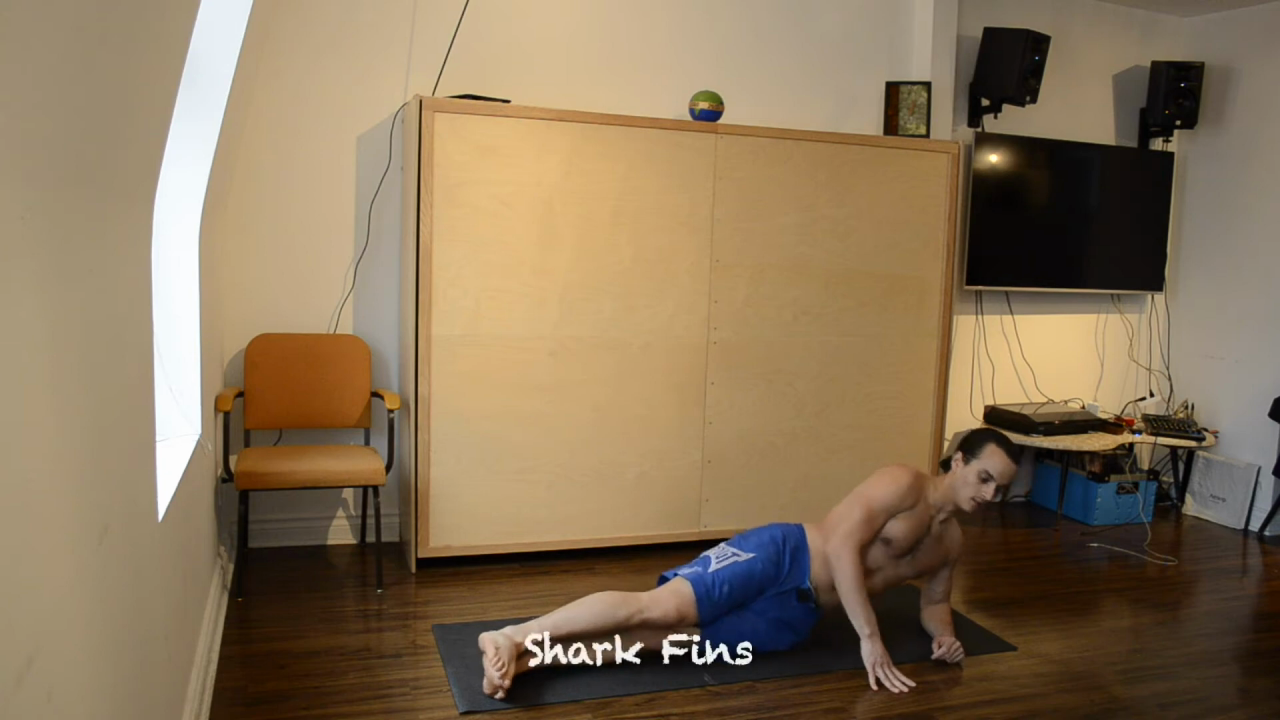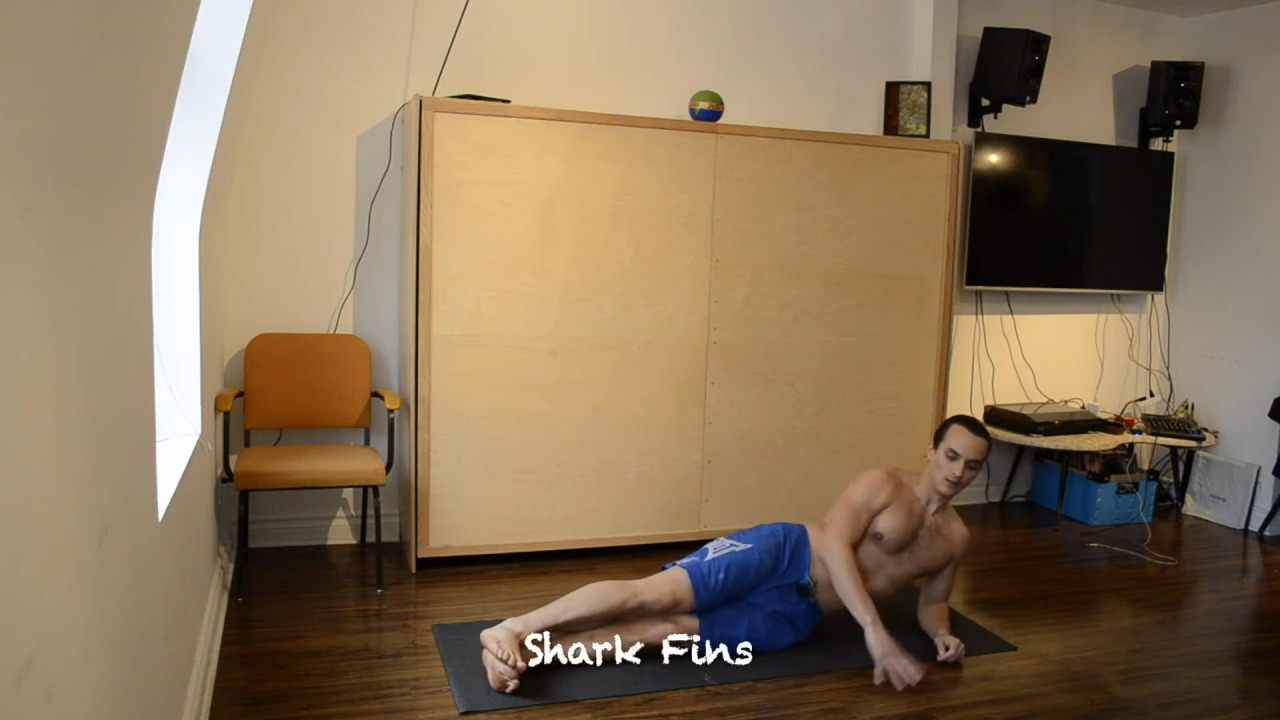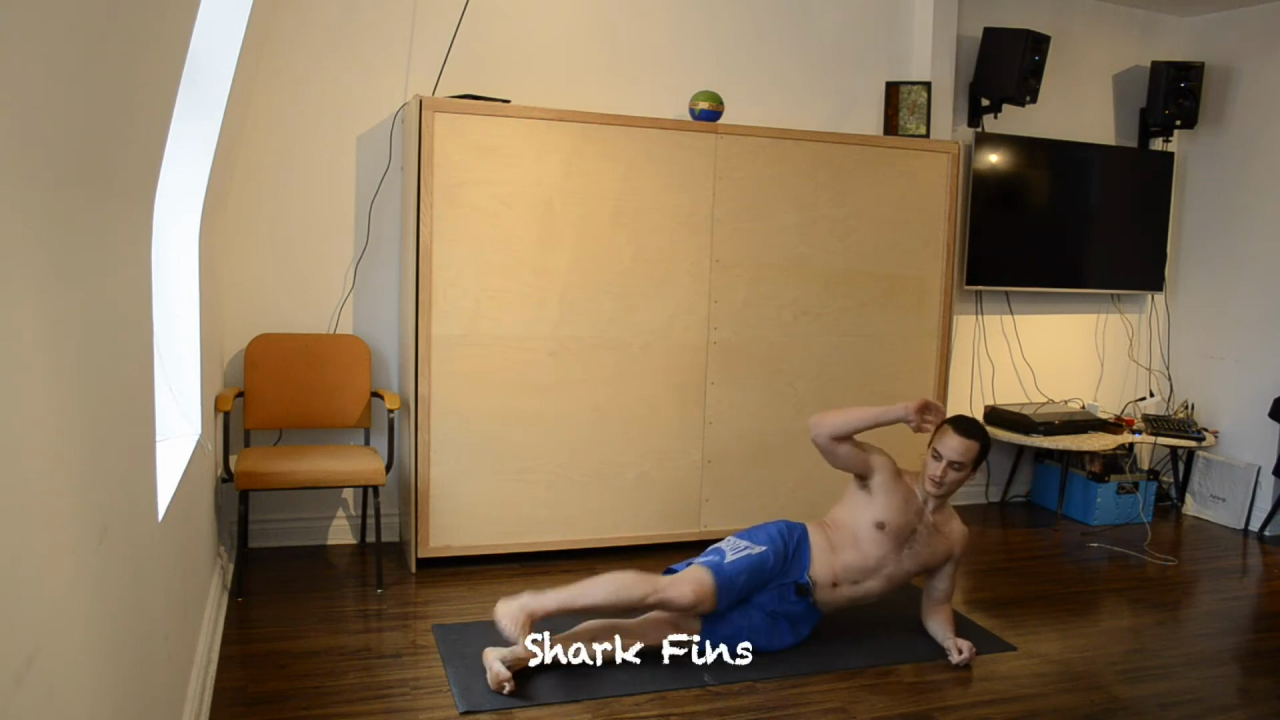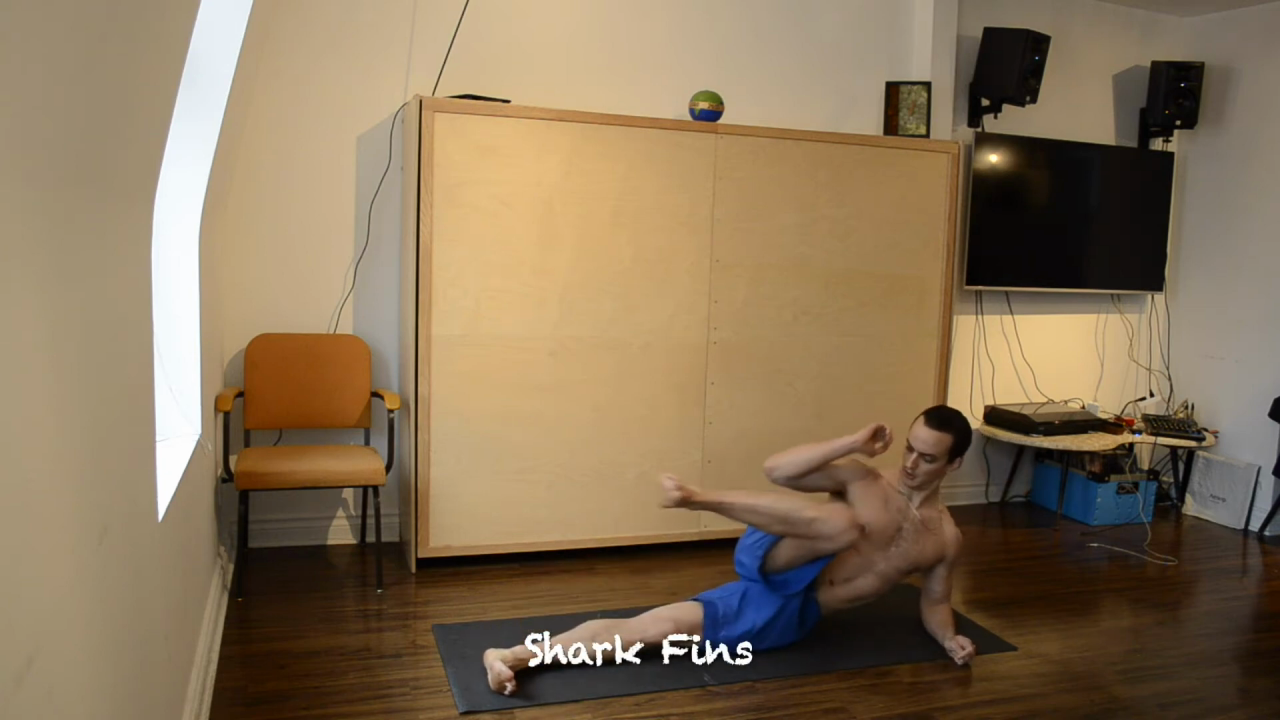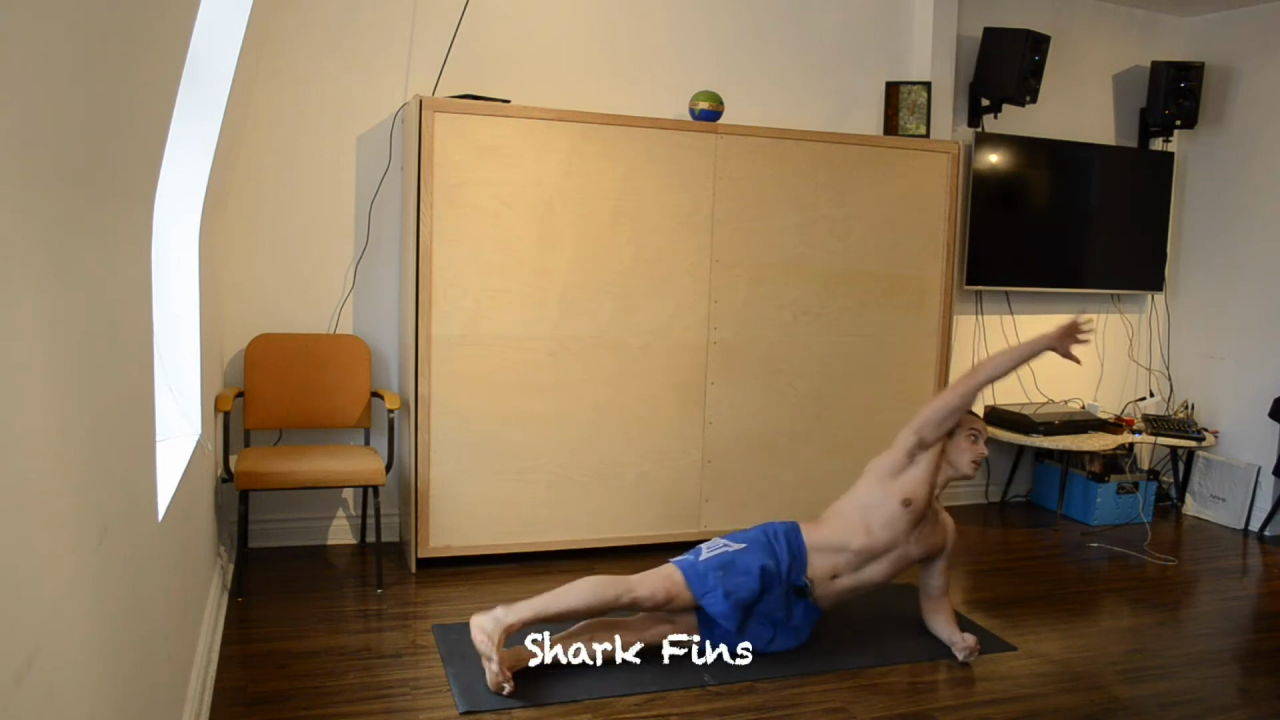
dt=0.7s
person 1, frame 1
left shoulder: (951, 543)
right shoulder: (903, 483)
left elbow: (934, 601)
right elbow: (842, 545)
left wrist: (943, 634)
right wrist: (869, 638)
left hip: (792, 615)
right hip: (778, 556)
left knee: (666, 636)
right knee: (658, 611)
left ankle: (525, 660)
right ankle: (511, 639)
person 1, frame 2
left shoulder: (955, 539)
right shoulder: (884, 484)
left elbow: (932, 602)
right elbow: (833, 545)
left wrist: (943, 635)
right wrist: (874, 631)
left hip: (793, 615)
right hip: (780, 553)
left knee: (668, 629)
right knee: (657, 596)
left ankle: (524, 653)
right ankle: (513, 630)
person 1, frame 3
left shoulder: (953, 539)
right shoulder: (883, 474)
left elbow: (935, 603)
right elbow: (821, 429)
left wrist: (950, 639)
right wrist: (901, 413)
left hip: (793, 615)
right hip: (782, 552)
left knee: (666, 627)
right knee: (681, 595)
left ankle: (520, 654)
right ankle: (529, 603)
person 1, frame 4
left shoulder: (946, 537)
right shoulder: (862, 478)
left elbow: (935, 603)
right elbow: (775, 468)
left wrist: (950, 638)
right wrist: (853, 443)
left hip: (793, 615)
right hip: (772, 571)
left knee: (659, 627)
right knee: (842, 523)
left ankle: (520, 656)
person 1, frame 5
left shoulder: (943, 533)
right shoulder: (913, 454)
left elbow: (934, 600)
right elbow: (966, 384)
left wrist: (953, 635)
right wrist: (1045, 342)
left hip: (790, 615)
right hip: (773, 558)
left knee: (662, 627)
right knee: (649, 592)
left ankle: (519, 654)
right ankle: (502, 623)
